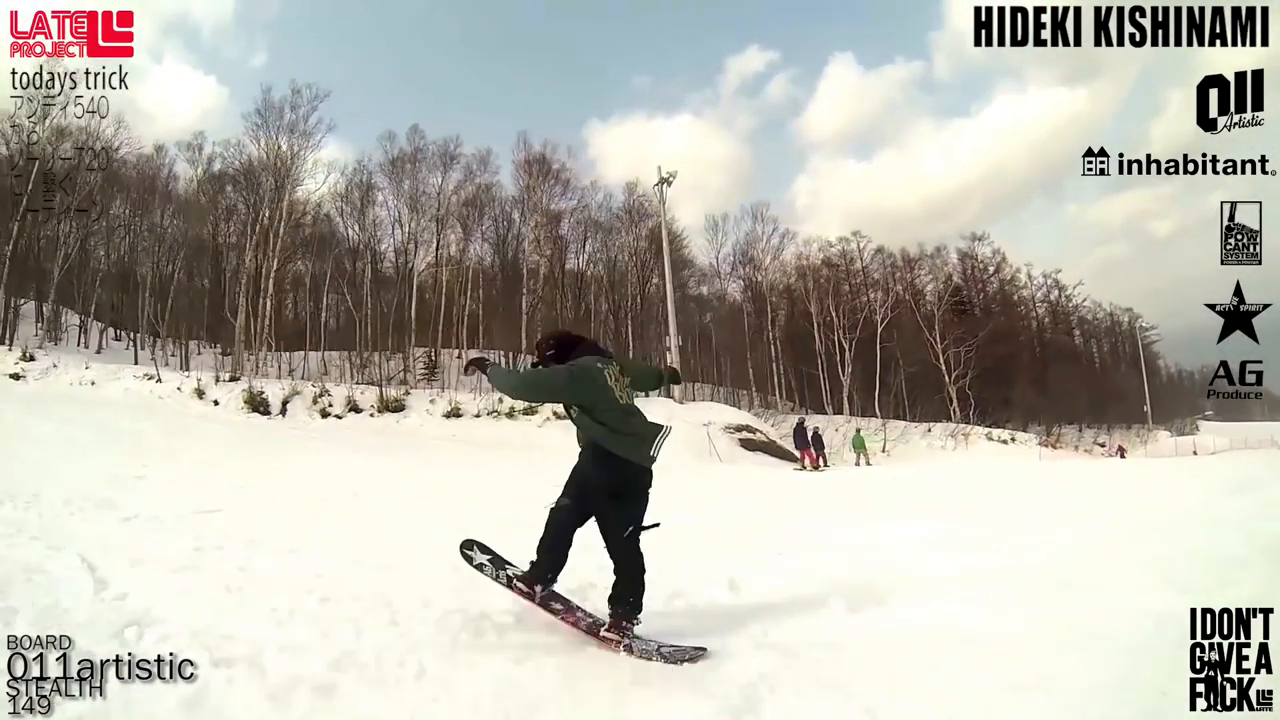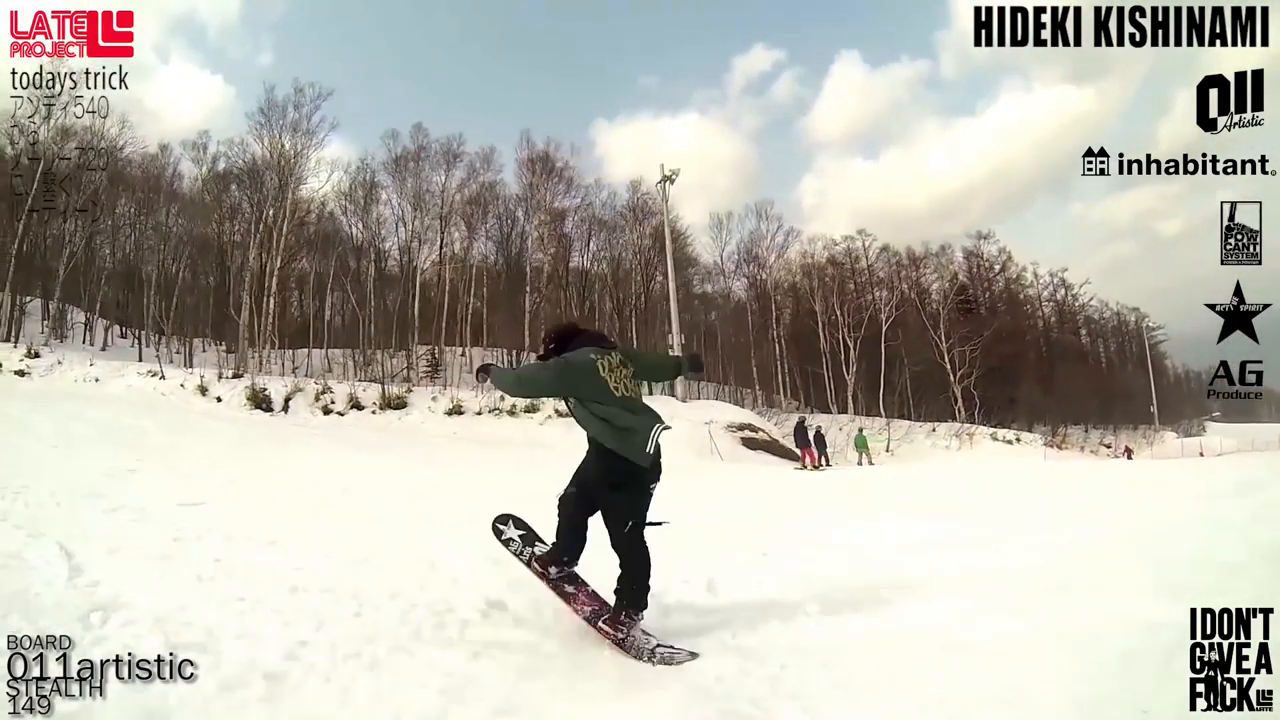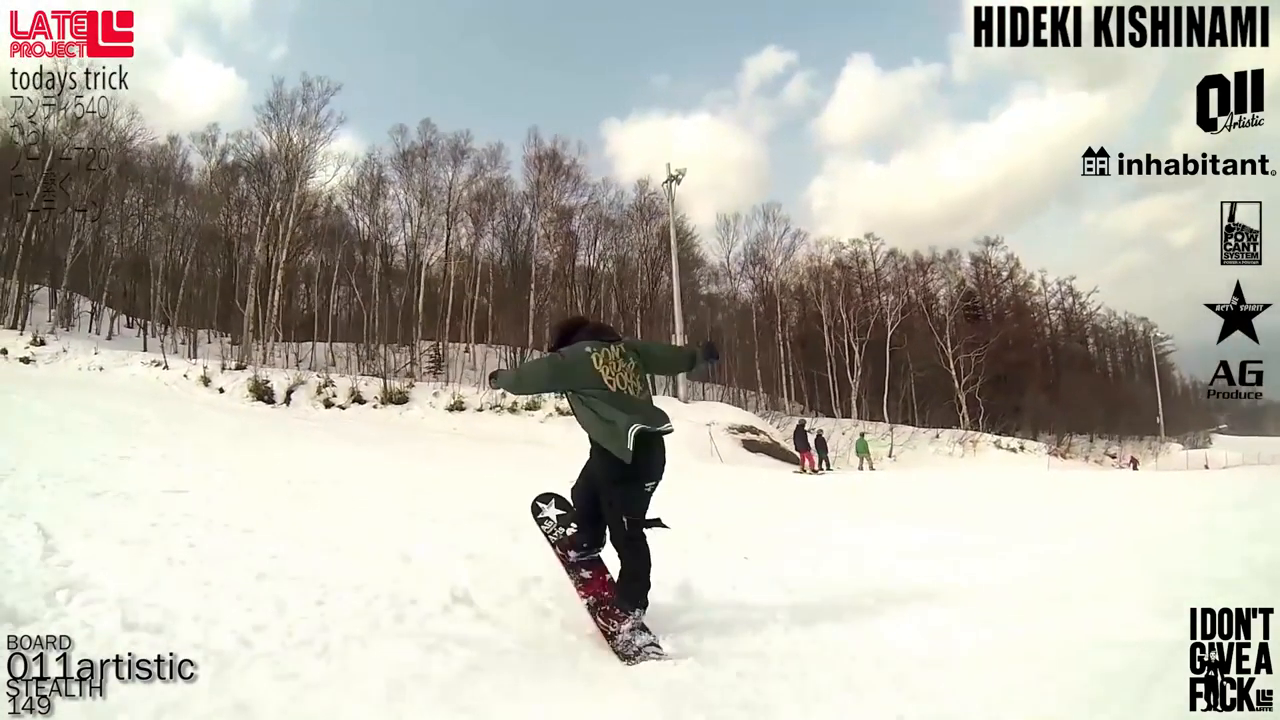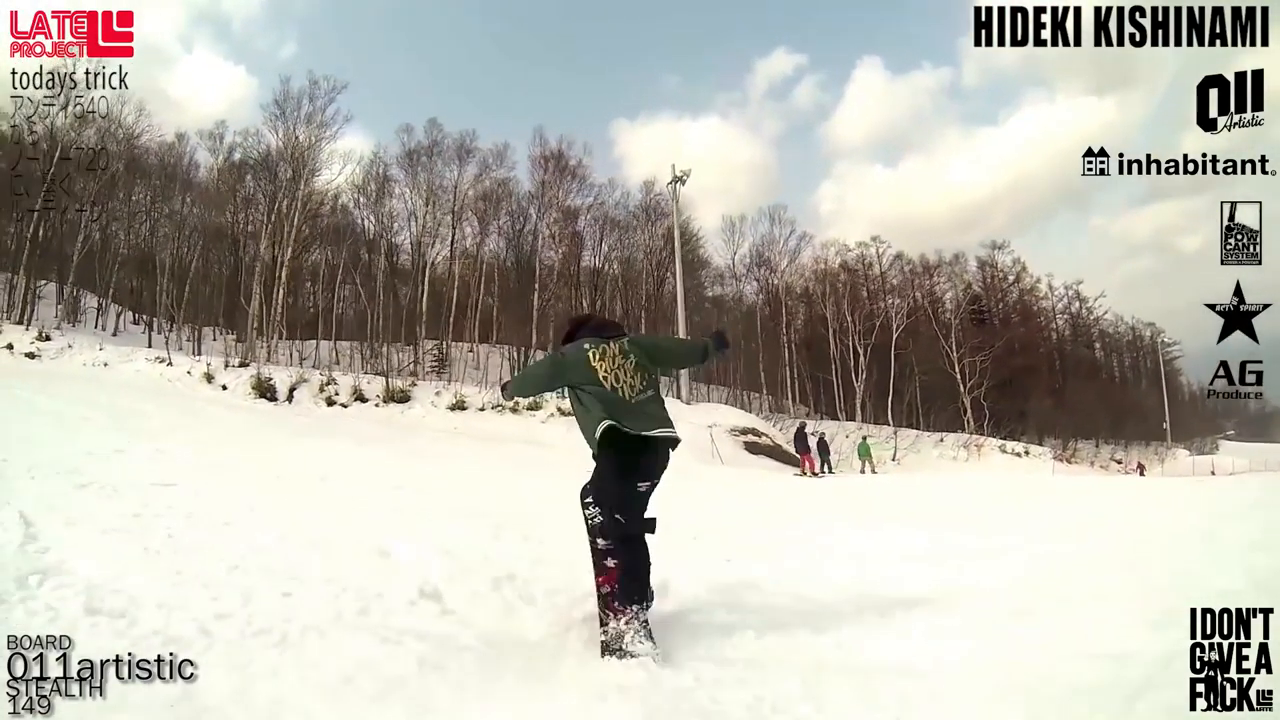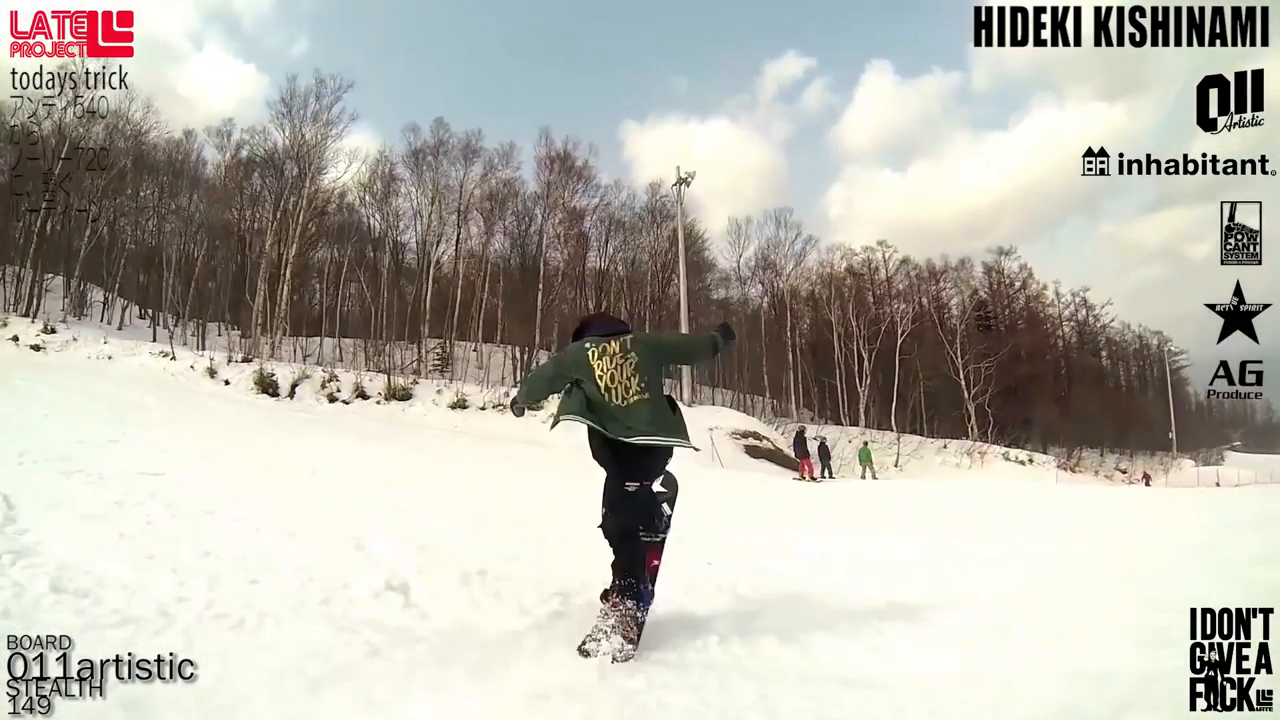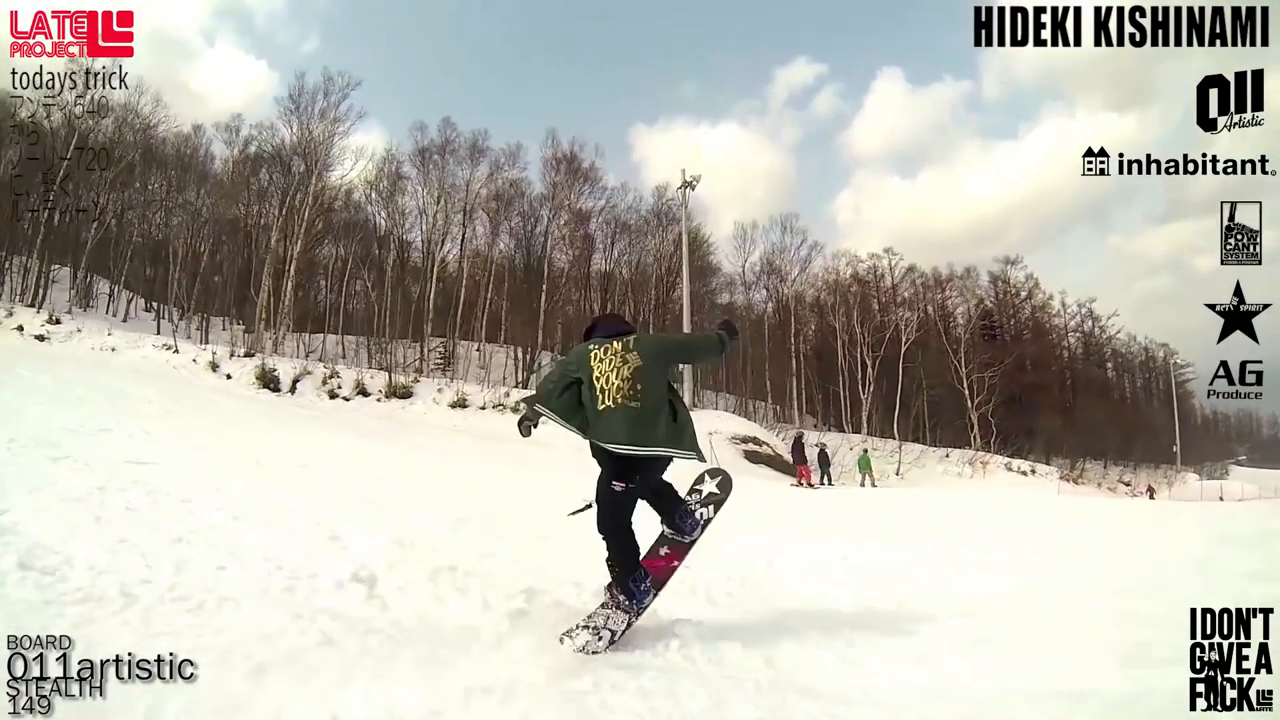
dt=0.1s
person 1, frame 1
left shoulder: (575, 371)
right shoulder: (608, 362)
left elbow: (521, 385)
right elbow: (644, 375)
left wrist: (486, 368)
right wrist: (664, 376)
left hip: (623, 468)
right hip: (594, 461)
left knee: (622, 544)
right knee: (562, 517)
left ankle: (624, 616)
right ankle: (539, 577)
person 1, frame 2
left shoulder: (571, 364)
right shoulder: (617, 354)
left elbow: (522, 382)
right elbow: (663, 365)
left wrist: (492, 373)
right wrist: (687, 365)
left hip: (629, 462)
right hip: (606, 452)
left knee: (626, 538)
right knee: (572, 504)
left ankle: (629, 609)
right ankle: (560, 559)
person 1, frame 3
left shoulder: (569, 357)
right shoulder: (625, 346)
left elbow: (524, 378)
right elbow: (676, 358)
left wrist: (499, 379)
right wrist: (702, 354)
left hip: (632, 452)
left knee: (626, 532)
right knee: (583, 493)
left ankle: (631, 603)
right ankle: (583, 548)
person 1, frame 4
left shoulder: (572, 354)
right shoulder: (636, 345)
left elbow: (533, 378)
right elbow: (685, 351)
left wrist: (510, 389)
right wrist: (713, 344)
left hip: (623, 448)
right hip: (648, 442)
left knee: (623, 526)
right knee: (595, 495)
left ankle: (632, 602)
right ankle: (611, 552)
person 1, frame 5
left shoulder: (576, 353)
right shoulder: (643, 343)
left elbow: (539, 382)
right elbow: (695, 347)
left wrist: (520, 399)
right wrist: (720, 338)
left hip: (619, 450)
right hip: (656, 444)
left knee: (618, 524)
right knee: (631, 492)
left ankle: (634, 595)
right ankle: (648, 522)
person 1, frame 6
left shoulder: (584, 354)
right shoulder: (651, 344)
left elbow: (549, 388)
right elbow: (705, 346)
left wrist: (530, 414)
right wrist: (725, 335)
left hip: (615, 449)
right hip: (659, 444)
left knee: (613, 521)
right knee: (645, 481)
left ankle: (632, 590)
right ankle: (684, 522)
